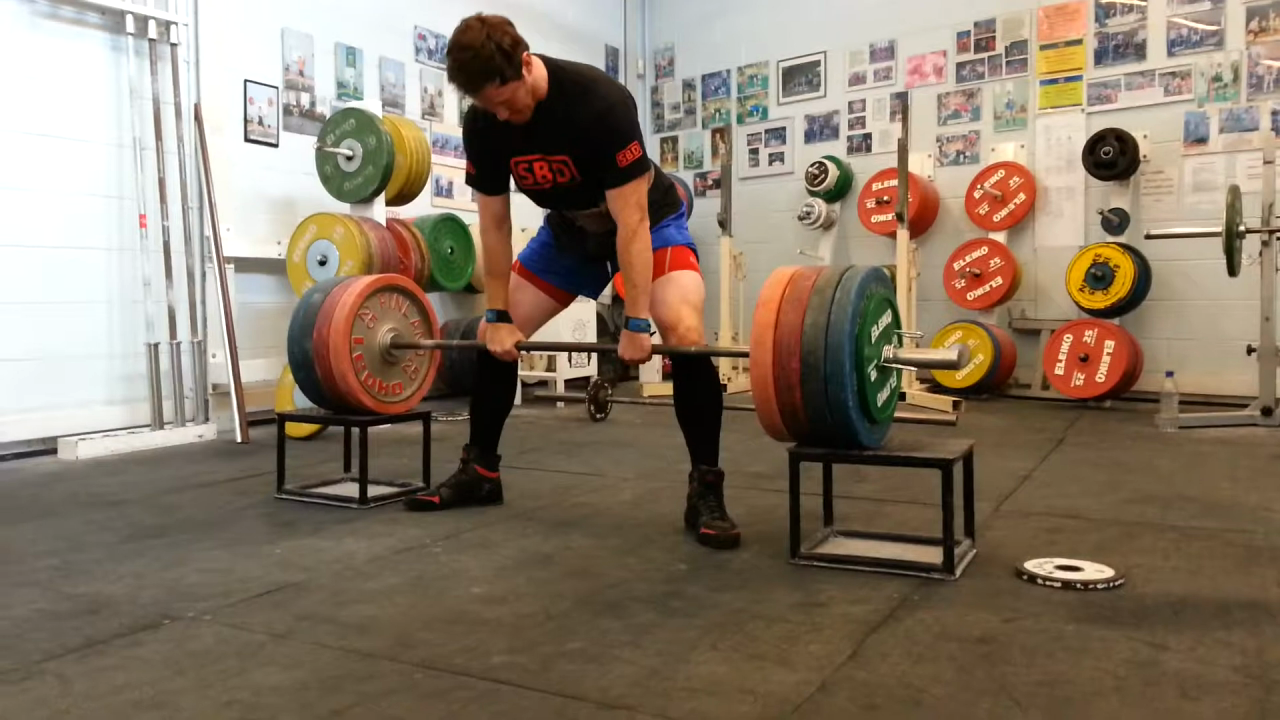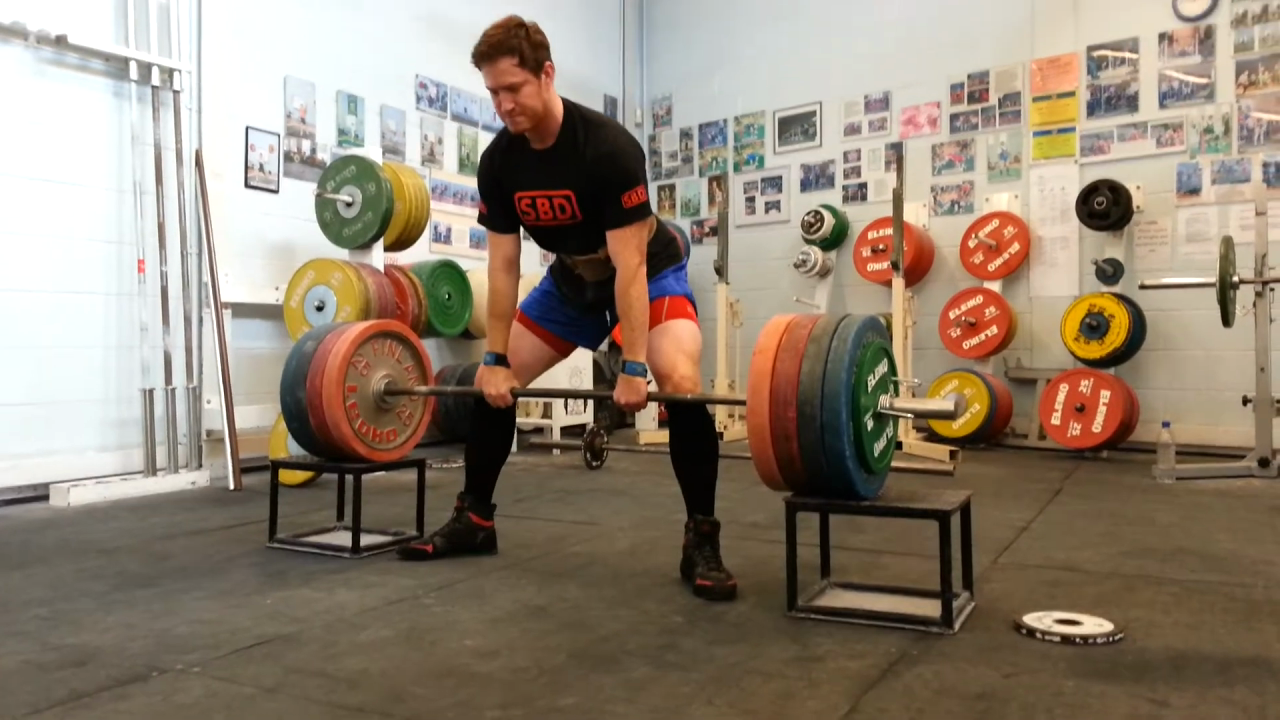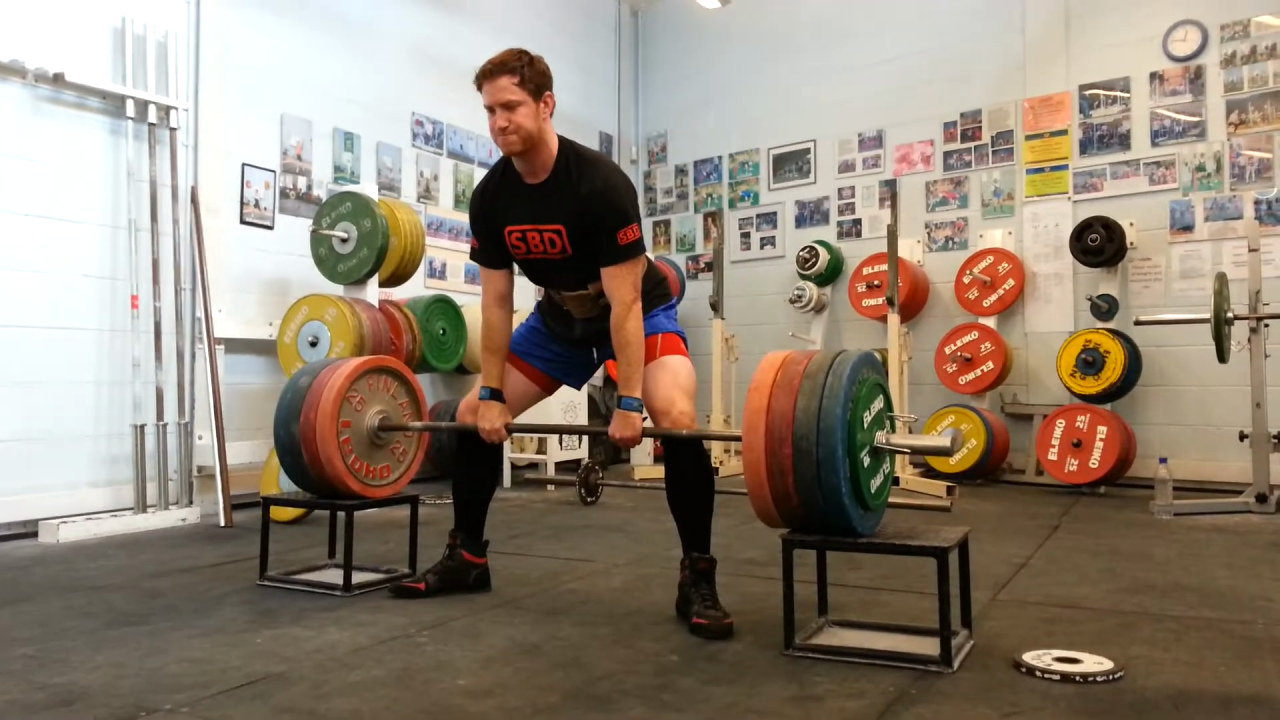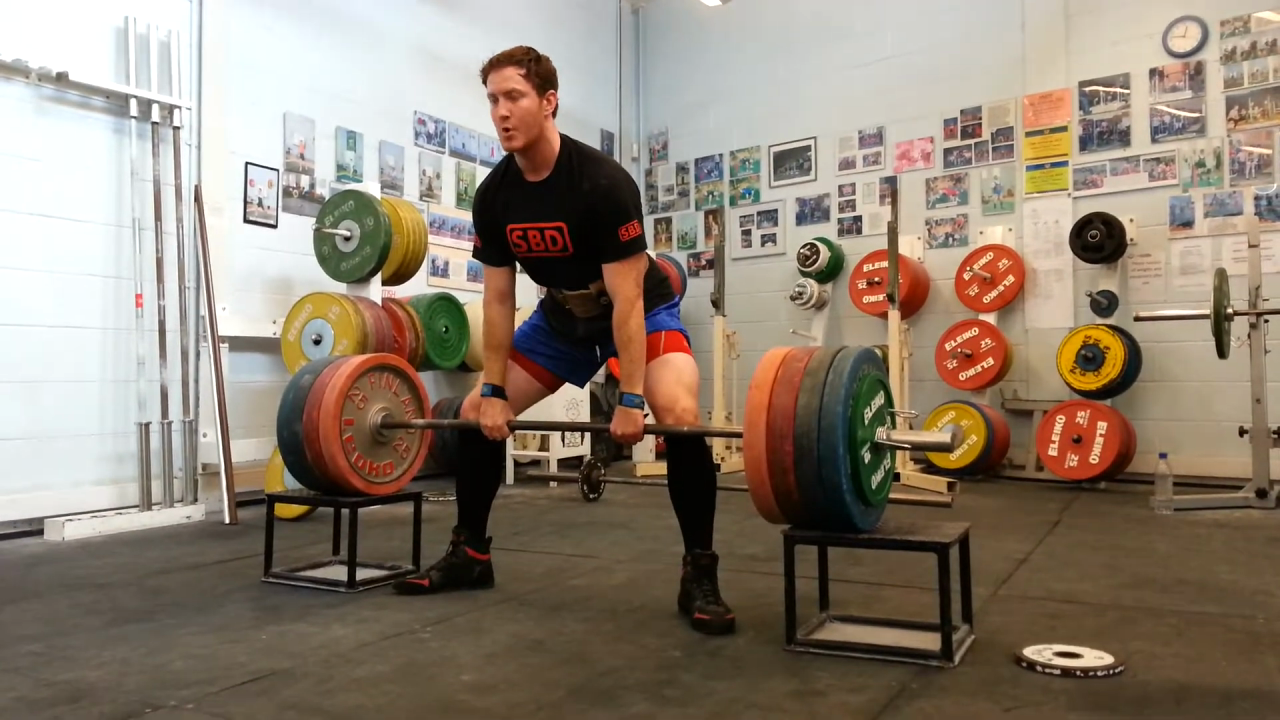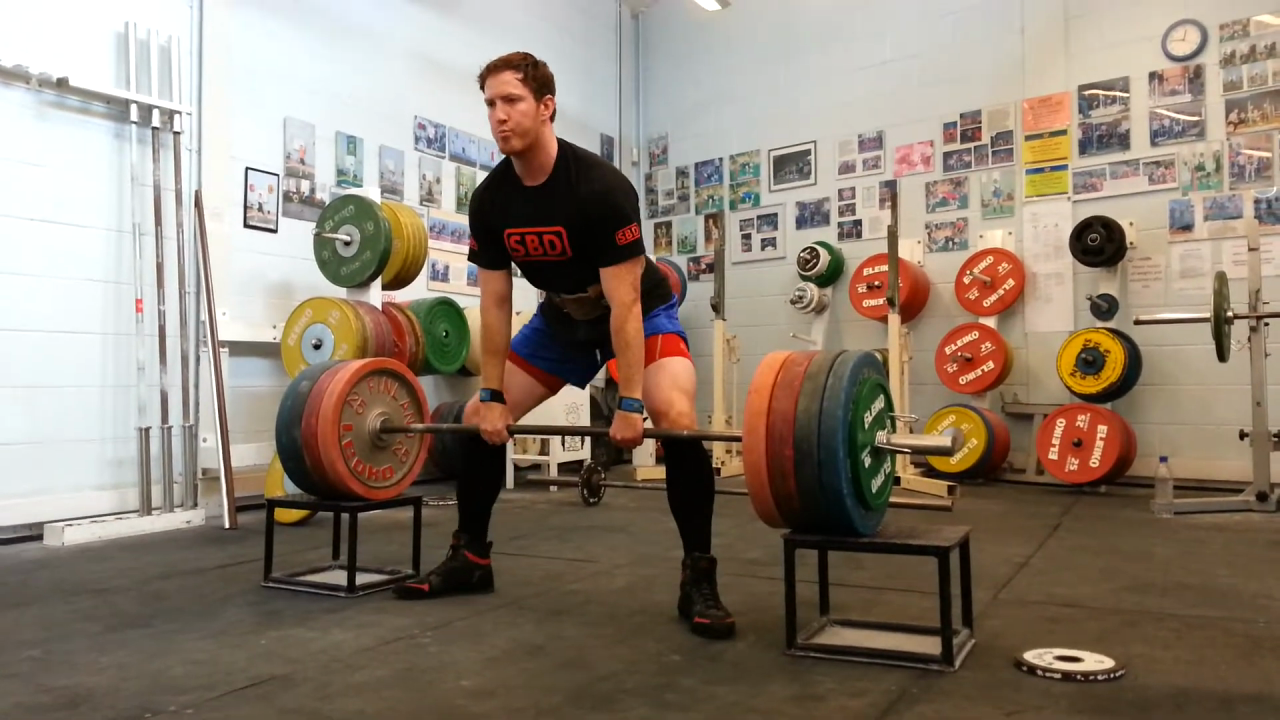
dt=1s
person 1, frame 1
left shoulder: (600, 102)
right shoulder: (482, 124)
left elbow: (632, 221)
right elbow: (494, 224)
left wrist: (636, 323)
right wrist: (497, 315)
left hip: (648, 220)
right hip: (568, 228)
left knee: (685, 333)
right knee: (495, 336)
left ankle: (706, 490)
right ankle: (479, 470)
person 1, frame 2
left shoulder: (608, 148)
right shoulder: (498, 161)
left elbow: (630, 265)
right elbow: (502, 265)
left wrist: (633, 368)
right wrist: (496, 359)
left hip: (649, 273)
right hip: (570, 279)
left knee: (679, 382)
right knee: (491, 383)
left ankle: (701, 541)
right ankle: (475, 519)
person 1, frame 3
left shoulder: (601, 185)
right shoulder: (490, 197)
left elbow: (624, 302)
right elbow: (496, 301)
left wrist: (628, 404)
right wrist: (490, 394)
left hip: (639, 313)
right hip: (558, 317)
left knee: (675, 417)
right knee: (472, 415)
left ankle: (697, 579)
right ankle: (466, 557)
person 1, frame 4
left shoulder: (603, 183)
right shoulder: (493, 195)
left elbow: (628, 299)
right elbow: (498, 299)
left wrist: (630, 401)
right wrist: (492, 392)
left hip: (642, 312)
right hip: (562, 315)
left knee: (679, 416)
right knee: (476, 415)
left ankle: (699, 576)
right ankle: (469, 553)
person 1, frame 5
left shoulder: (600, 187)
right shoulder: (489, 199)
left elbow: (625, 302)
right elbow: (495, 302)
left wrist: (628, 404)
right wrist: (492, 396)
left hip: (641, 313)
right hip: (561, 317)
left knee: (675, 419)
right knee: (479, 419)
left ankle: (698, 579)
right ankle: (470, 557)
